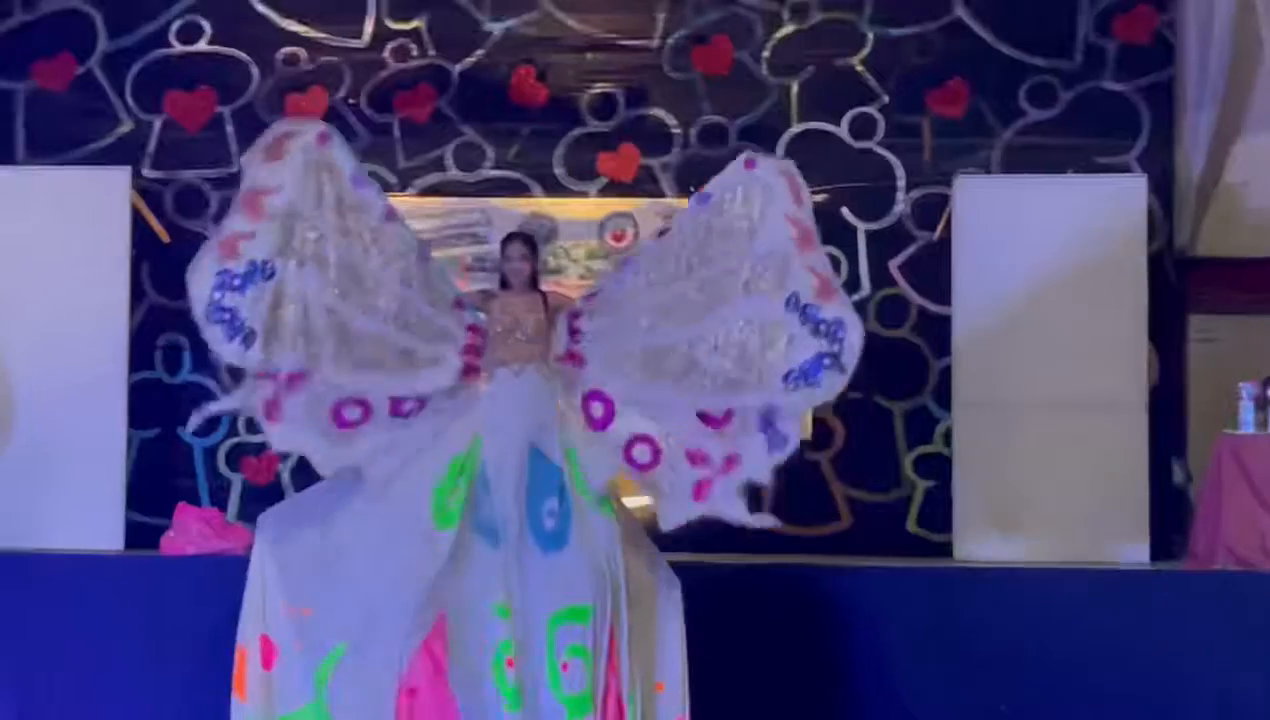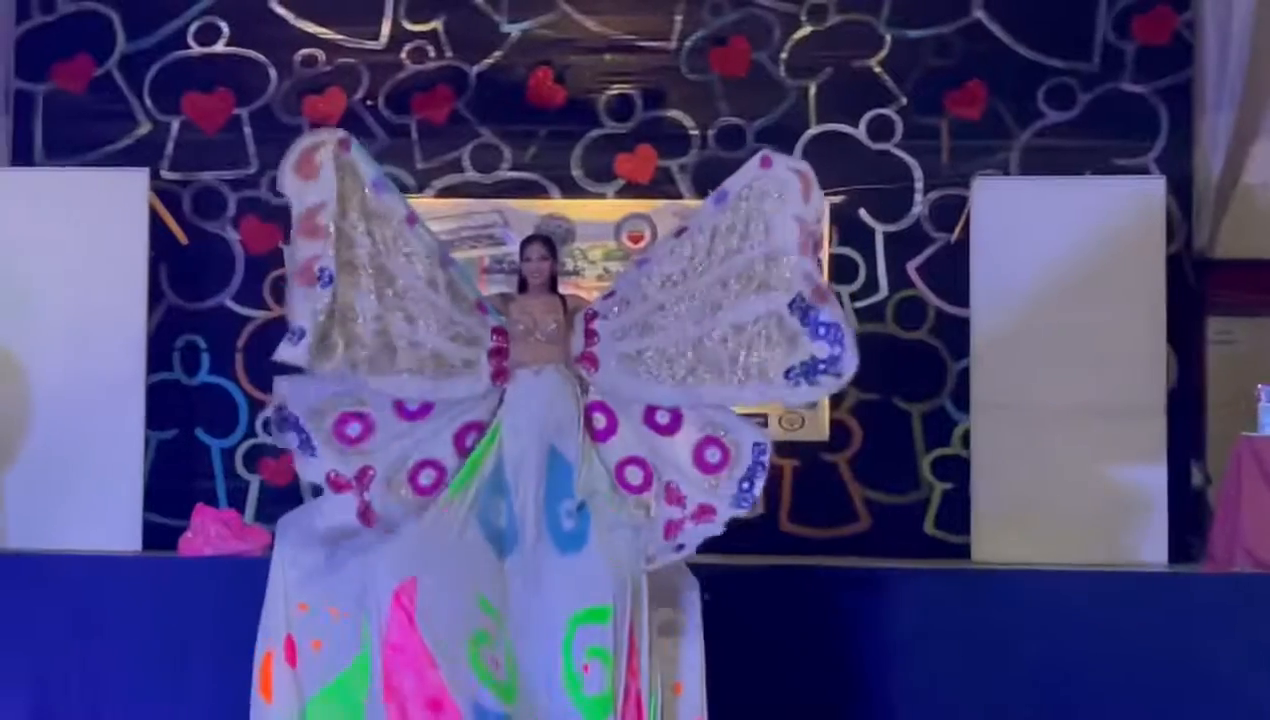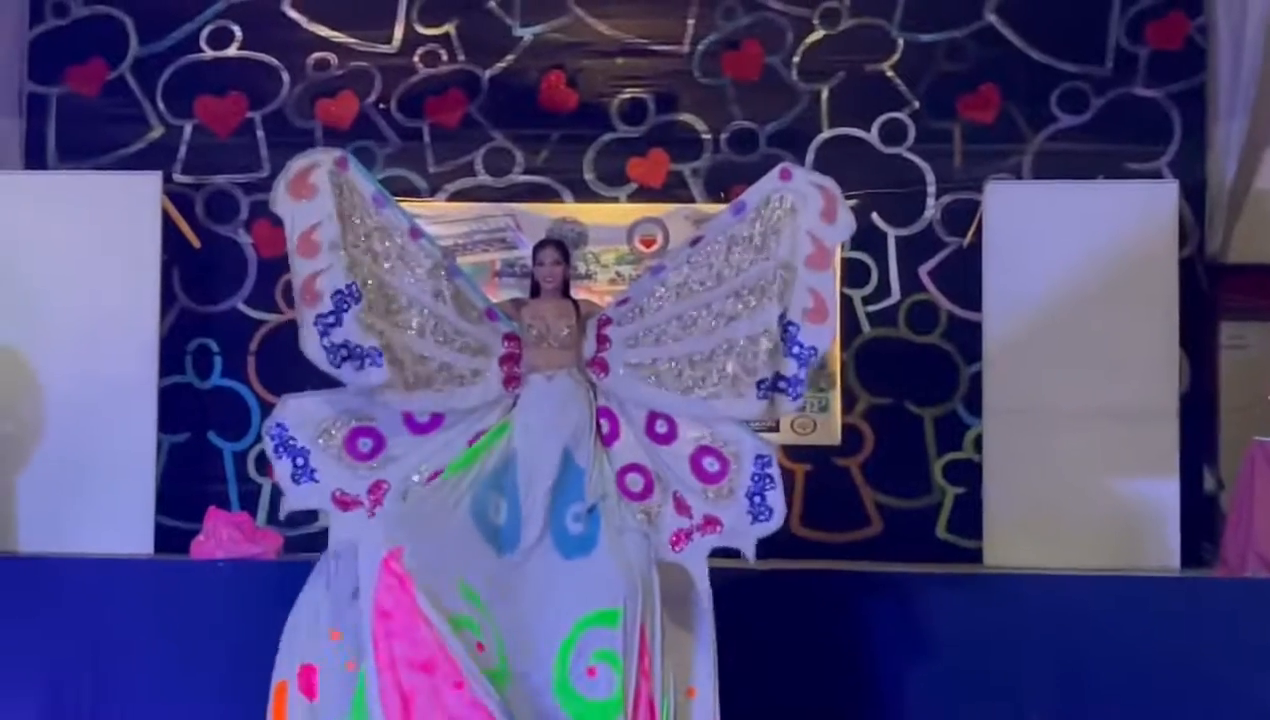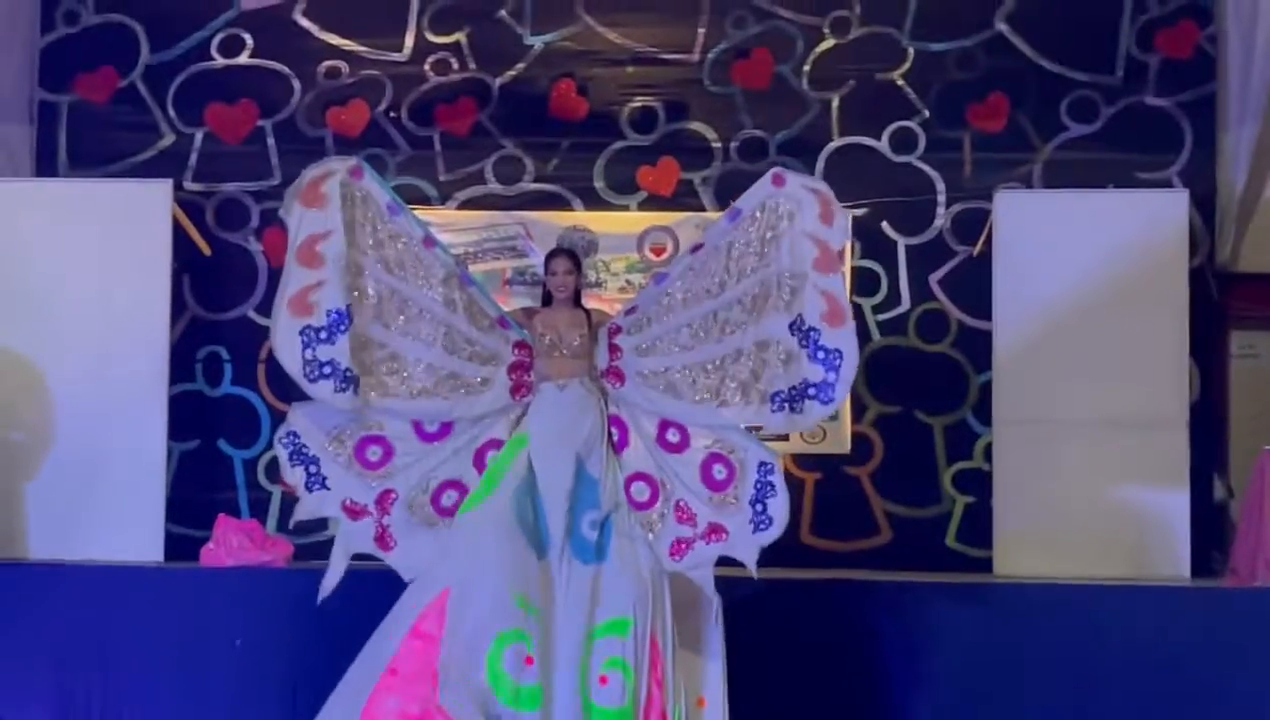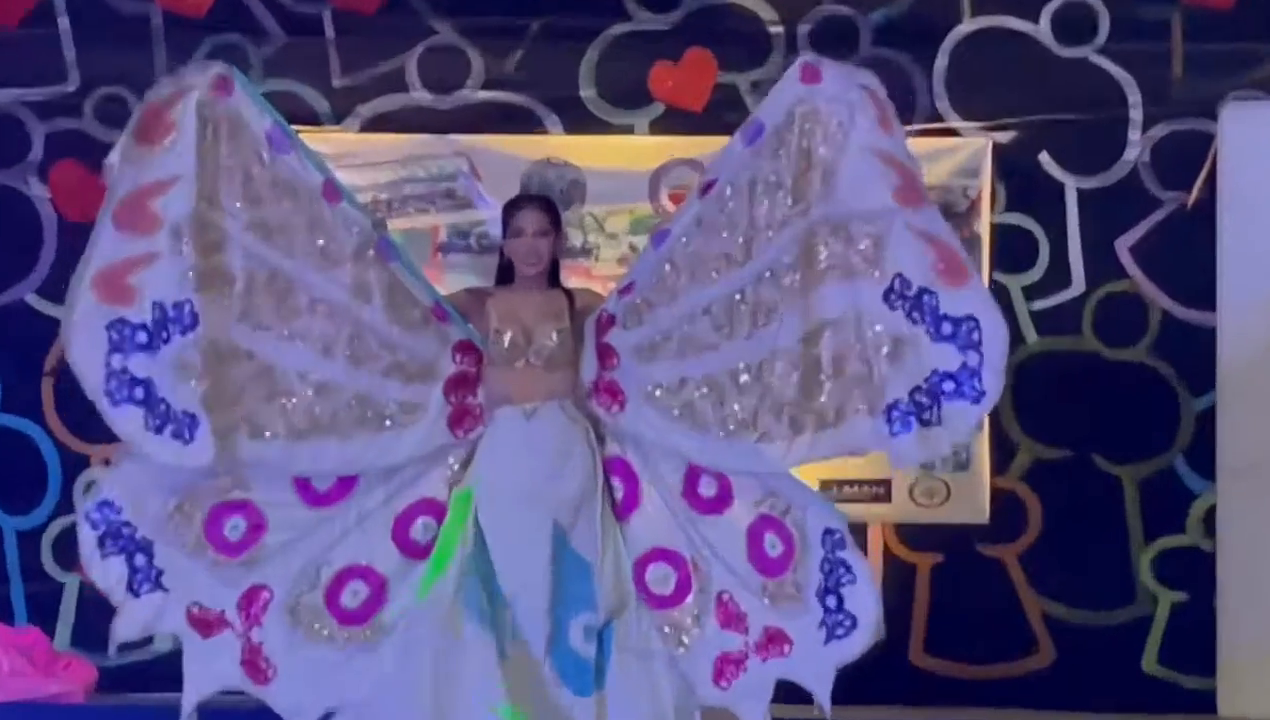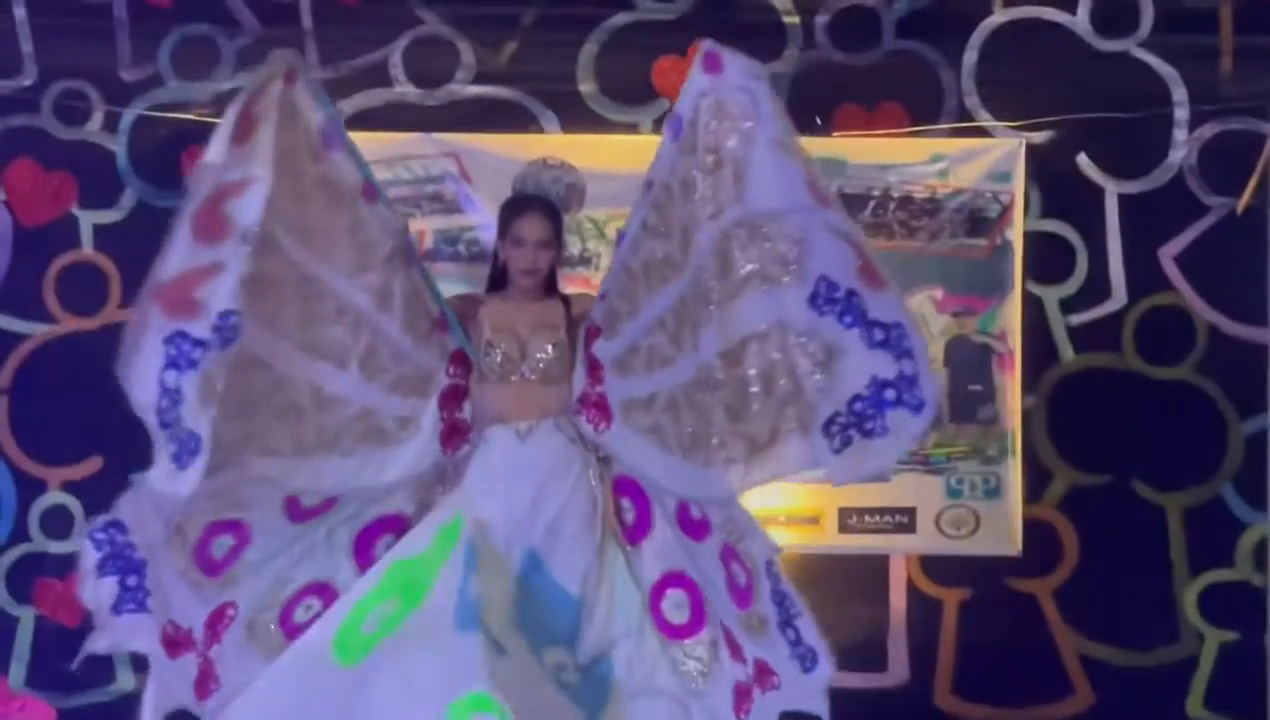
dt=0.4s
person 1, frame 1
left shoulder: (558, 306)
right shoulder: (479, 305)
left elbow: (632, 298)
right elbow: (409, 283)
left hip: (546, 418)
right hip: (491, 419)
left knee: (552, 537)
right knee: (487, 534)
person 1, frame 2
left shoulder: (578, 308)
right shoulder: (500, 307)
left elbow: (648, 295)
right elbow: (442, 291)
left hip: (566, 419)
right hip: (514, 419)
left knee: (573, 542)
right knee: (507, 531)
person 1, frame 3
left shoulder: (590, 313)
right shoulder: (513, 312)
left elbow: (660, 303)
right elbow: (453, 303)
left hip: (579, 422)
right hip: (526, 422)
left knee: (583, 545)
right knee: (508, 528)
person 1, frame 4
left shoulder: (602, 324)
right shoulder: (522, 320)
left elbow: (673, 304)
right elbow: (458, 301)
left hip: (591, 433)
right hip: (535, 434)
left knee: (594, 549)
right knee: (520, 544)
person 1, frame 5
left shoulder: (588, 308)
right shoulder: (470, 307)
left elbow: (682, 282)
right elbow: (364, 289)
left hip: (573, 471)
right hip: (496, 473)
left knee: (577, 633)
right knee: (483, 623)
person 1, frame 6
left shoulder: (585, 314)
right shoulder: (463, 313)
left elbow: (665, 278)
right elbow: (378, 291)
left hip: (569, 489)
right hip: (489, 487)
left knee: (568, 634)
right knee: (464, 634)
